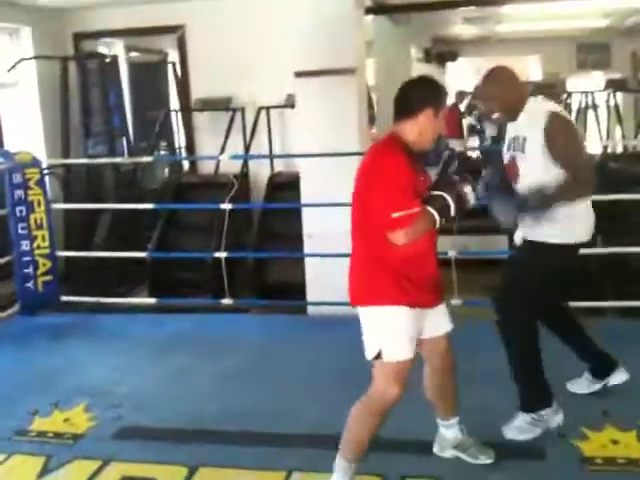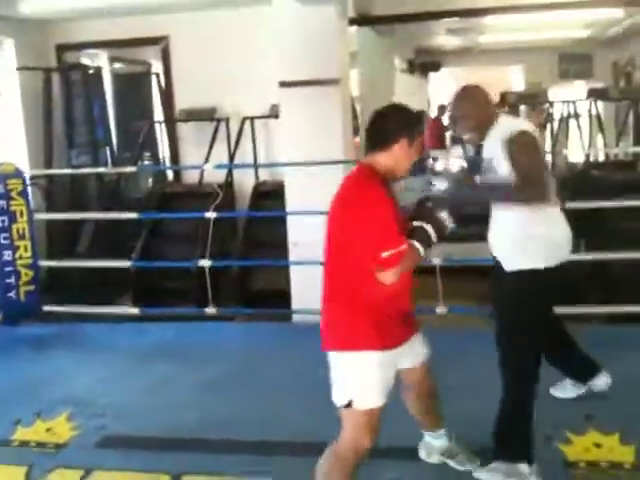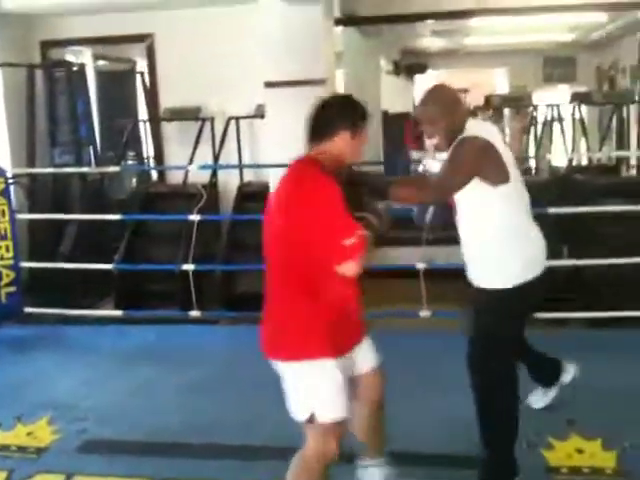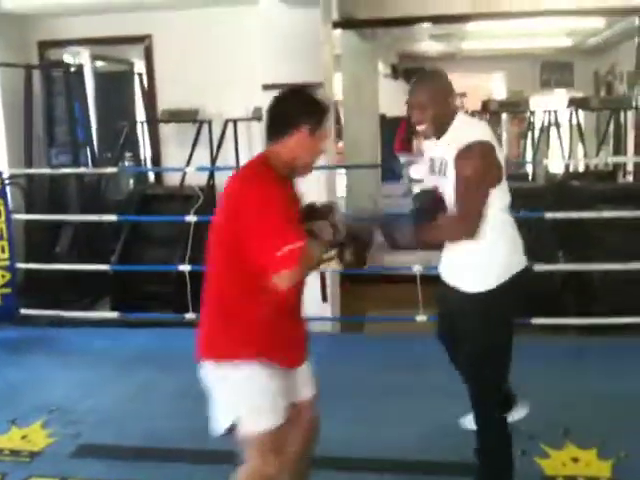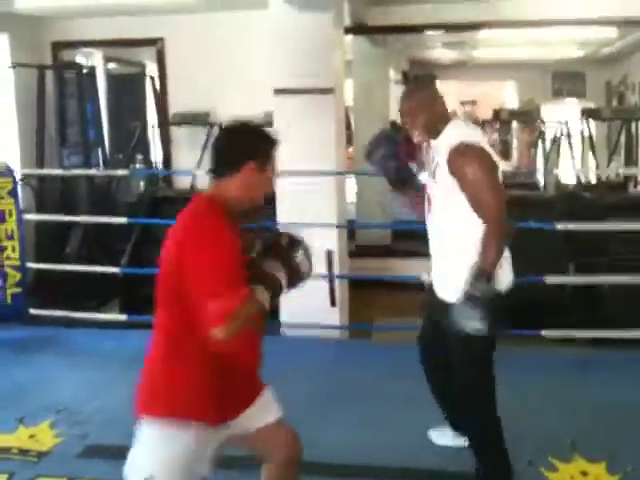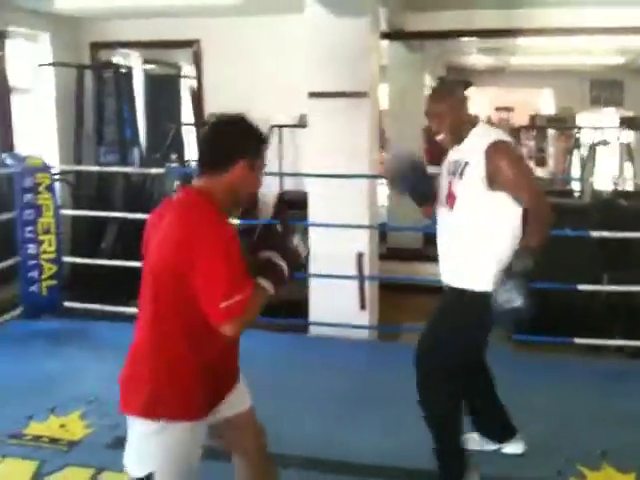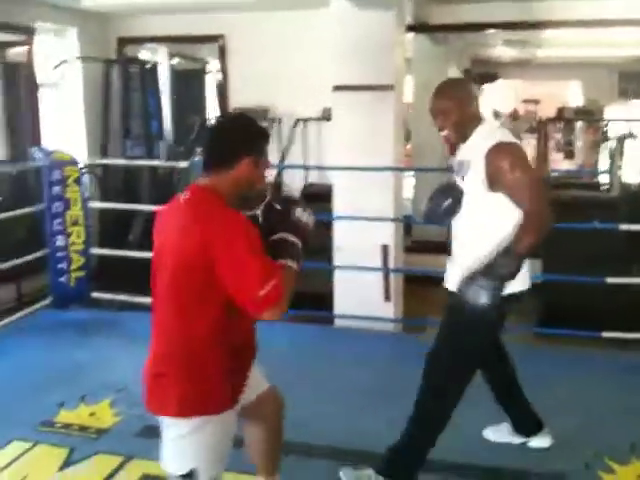
dt=0.2s
person 1, frame 1
left shoulder: (550, 121)
right shoulder: (516, 123)
left elbow: (584, 179)
left wrist: (544, 199)
right wrist: (495, 181)
left hip: (556, 233)
right hip: (536, 231)
left knee: (511, 307)
right knee: (544, 304)
left ankle: (539, 407)
right ankle: (605, 368)
person 1, frame 2
left shoulder: (516, 137)
right shoulder: (491, 141)
left elbow: (536, 191)
left wrist: (491, 192)
left hip: (536, 255)
right hip: (515, 254)
left knee: (516, 344)
right knee: (534, 324)
right ankle: (588, 373)
person 1, frame 3
left shoulder: (475, 146)
right shoulder: (471, 141)
left elbow: (431, 192)
left wrist: (362, 181)
left hip: (509, 270)
right hip: (497, 265)
left knee: (487, 366)
right knee: (493, 339)
right ankle: (553, 371)
person 1, frame 4
left shoulder: (472, 148)
right shoulder: (441, 139)
left elbow: (466, 225)
left hip: (489, 274)
right hip: (461, 269)
left knee: (483, 372)
right knee: (451, 336)
right ankle: (504, 405)
person 1, frame 5
left shoulder: (464, 150)
right shoulder: (439, 146)
left elbow: (497, 223)
right elbow: (439, 205)
left wrist: (480, 285)
left hip: (474, 284)
right hip: (450, 281)
left knee: (470, 378)
right knee: (433, 352)
right ankle: (465, 426)
person 1, frame 6
left shoulder: (496, 151)
right shoulder: (457, 152)
left elbow: (538, 209)
right elbow: (441, 202)
left wrist: (521, 263)
right wrist: (417, 184)
left hip: (480, 282)
right hip: (462, 278)
left knee: (433, 361)
right knee: (463, 358)
right ankle: (499, 432)
person 1, frame 7
left shoulder: (499, 151)
right shoulder: (467, 148)
left elbow: (538, 214)
left wrist: (504, 264)
right wrist: (448, 204)
left hip: (482, 282)
right hip: (470, 277)
left knee: (445, 369)
right knee: (484, 351)
right ankle: (528, 427)
person 2, frame 1
left shoulder: (407, 157)
right shoulder: (384, 161)
right elbow: (402, 232)
left wrist: (448, 185)
right wrist: (446, 202)
left hip: (420, 282)
right hip: (385, 290)
left knee: (442, 358)
right knee: (388, 388)
left ankle: (450, 435)
person 2, frame 2
left shoulder: (372, 185)
right shoulder: (365, 195)
right elbow: (390, 271)
left wrist: (418, 221)
right wrist: (425, 233)
left hip: (391, 320)
right hip: (358, 332)
left knee: (420, 382)
right knee: (358, 439)
left ankle: (436, 443)
person 2, frame 3
left shoulder: (308, 178)
right shoulder: (316, 185)
right elbow: (350, 263)
left wrist: (355, 223)
right wrist: (369, 223)
left hip: (334, 325)
right hip: (304, 337)
left knee: (372, 389)
right knee: (324, 444)
person 2, frame 4
left shoulder: (272, 182)
right shoulder: (259, 188)
right elbow: (286, 274)
left wrist: (316, 235)
right wrist: (323, 237)
left hip: (278, 334)
right hip: (239, 348)
left knee: (304, 429)
person 2, frame 5
left shoulder: (219, 219)
right shoulder: (205, 230)
right elbow: (224, 326)
left wrist: (263, 265)
right wrist: (275, 277)
right hip: (180, 398)
left knee: (286, 450)
person 2, frame 6
left shoulder: (175, 208)
right shoulder: (209, 227)
right elbow: (232, 321)
left wrist: (249, 256)
right wrist: (273, 267)
right hip: (169, 392)
left knee: (251, 443)
person 2, frame 7
left shoulder: (177, 209)
right shoulder: (225, 222)
right elbow: (272, 305)
left wrist: (263, 239)
right wrist: (287, 244)
left hip: (222, 362)
right hip: (195, 383)
left knee: (270, 409)
